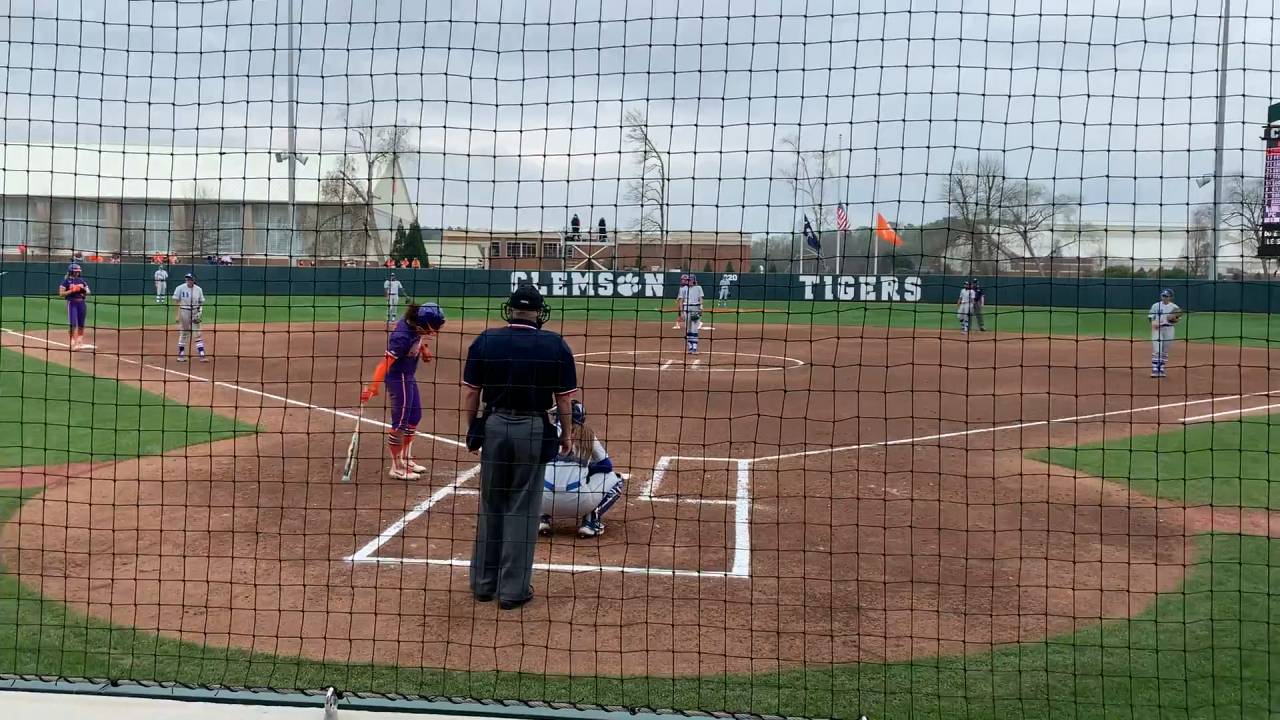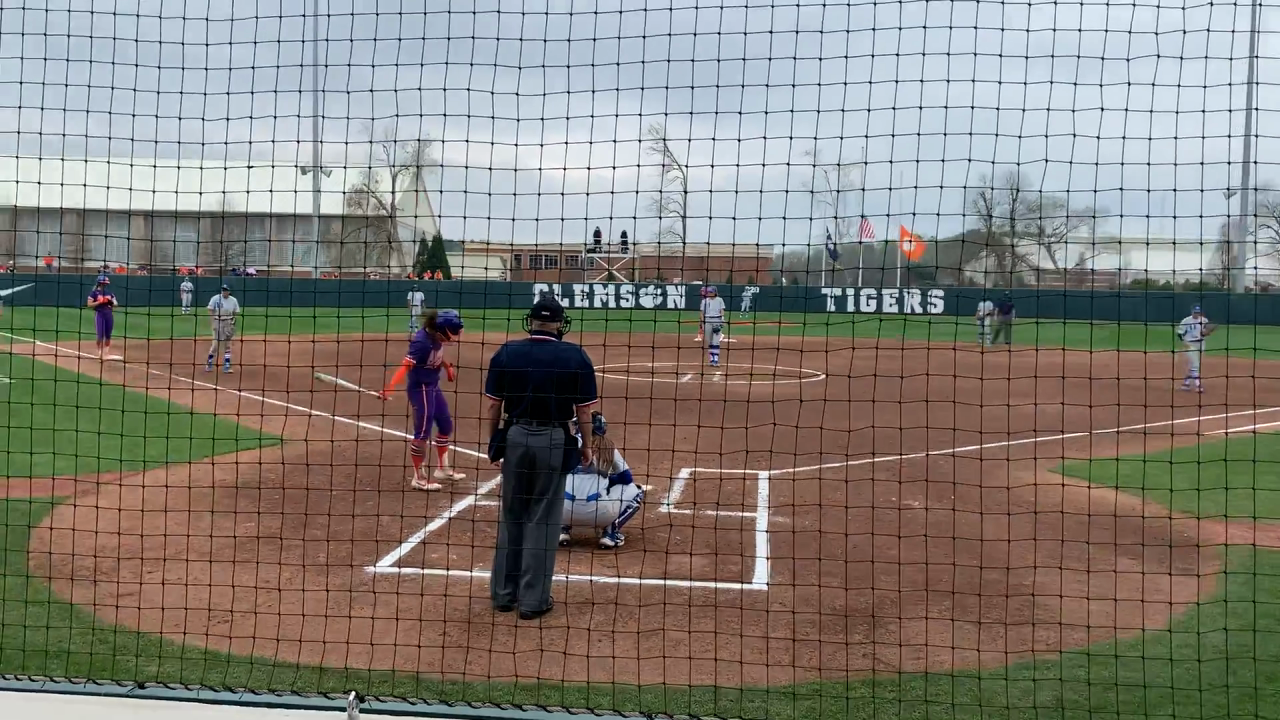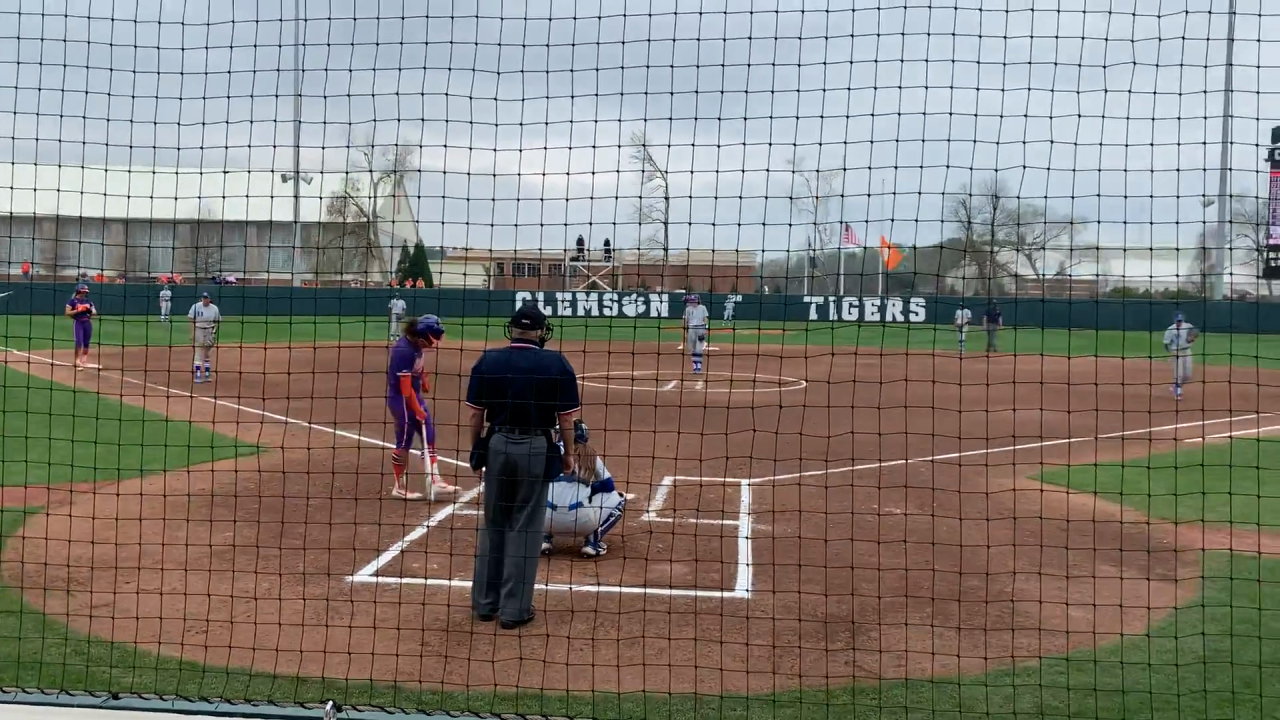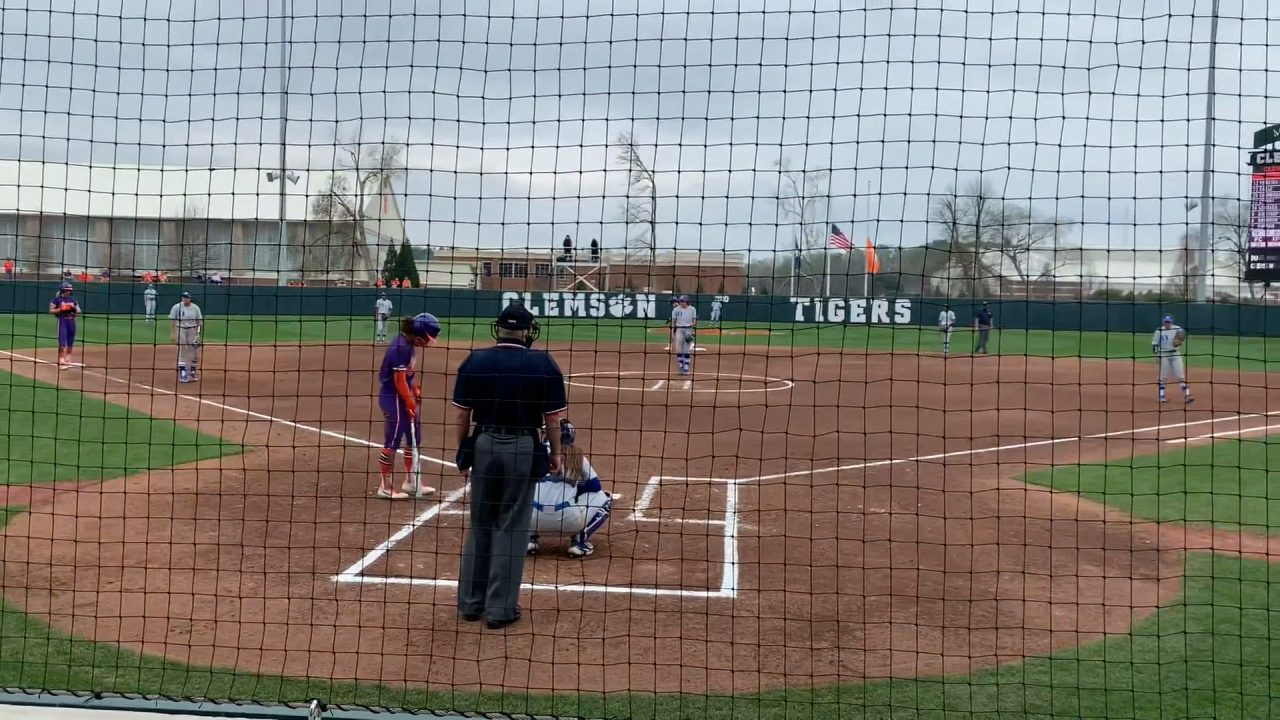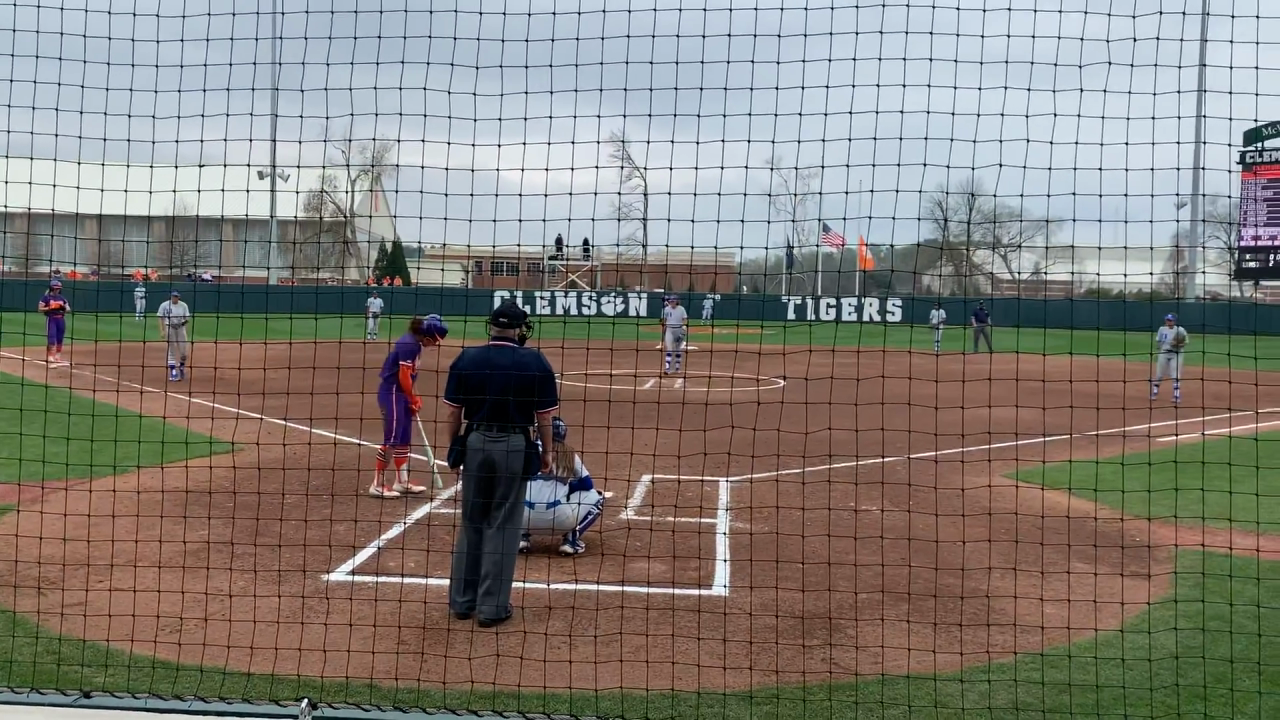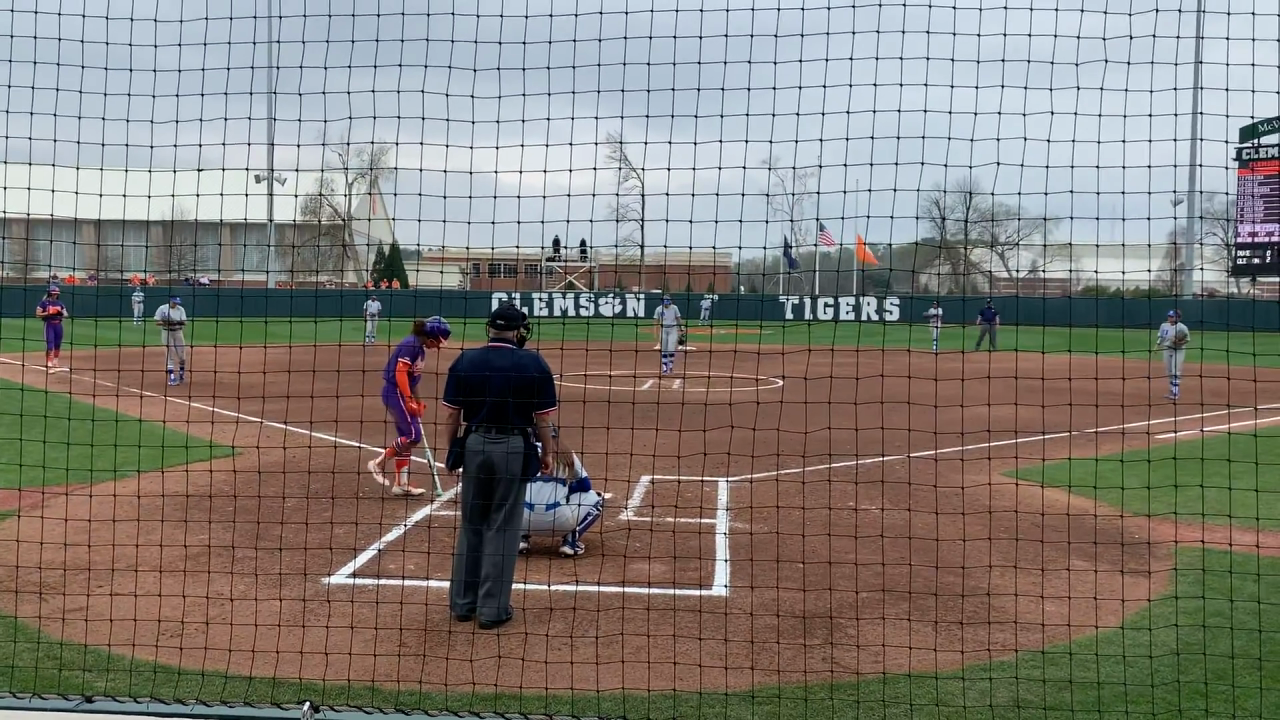
dt=0.4s
person 1, frame 1
left shoulder: (485, 340)
right shoulder: (554, 344)
left elbow: (471, 393)
right elbow: (563, 398)
left wrist: (471, 431)
right wrist: (566, 434)
left hip: (494, 426)
right hip: (533, 429)
left knee: (490, 504)
right knee: (523, 508)
left ankle: (483, 582)
right ankle: (513, 588)
person 1, frame 2
left shoulder: (506, 352)
right shoulder: (575, 356)
left elbow: (493, 406)
right elbow: (583, 410)
left wrist: (493, 443)
right wrist: (586, 446)
left hip: (515, 437)
right hip: (554, 441)
left knee: (511, 515)
right knee: (543, 519)
left ankle: (504, 593)
right ankle: (533, 599)
person 1, frame 3
left shoulder: (487, 360)
right shoulder: (556, 363)
left elbow: (475, 414)
right elbow: (565, 417)
left wrist: (476, 451)
right wrist: (568, 453)
left hip: (497, 446)
right hip: (536, 449)
left knee: (493, 524)
right knee: (525, 527)
left ankle: (485, 602)
right ankle: (514, 608)
person 1, frame 4
left shoulder: (474, 361)
right shoulder: (543, 363)
left elbow: (462, 415)
right elbow: (552, 417)
left wrist: (462, 451)
right wrist: (555, 453)
left hip: (483, 445)
right hip: (523, 449)
left knee: (479, 524)
right knee: (512, 527)
left ankle: (471, 602)
right ankle: (500, 608)
person 1, frame 5
left shoulder: (466, 359)
right shoulder: (535, 361)
left elbow: (453, 412)
right elbow: (544, 416)
left wrist: (454, 449)
right wrist: (546, 451)
left hip: (474, 444)
right hip: (514, 447)
left knee: (470, 523)
right knee: (503, 526)
left ankle: (462, 601)
right ankle: (492, 606)
person 1, frame 6
left shoulder: (465, 361)
right shoulder: (533, 363)
left elbow: (452, 414)
right elbow: (543, 417)
left wrist: (452, 450)
right wrist: (547, 453)
left hip: (475, 446)
right hip: (514, 449)
left knee: (471, 525)
right knee: (503, 528)
left ankle: (463, 602)
right ankle: (493, 608)
person 2, frame 1
left shoulder: (413, 323)
right shoulder: (403, 336)
right elbow: (385, 362)
left wrist: (423, 348)
right wrist: (372, 388)
left hip: (408, 375)
right hip: (399, 378)
left knee: (414, 416)
right knee: (400, 421)
left ankle: (406, 459)
right ankle: (397, 467)
person 2, frame 2
left shoulder: (436, 336)
right shoulder: (422, 341)
right elbow: (405, 366)
left wrist: (447, 366)
right wrist: (389, 388)
left hip: (433, 387)
right hip: (421, 389)
left knee: (446, 426)
right knee: (423, 433)
left ankle: (443, 469)
right ankle: (419, 478)
person 2, frame 3
left shoulder: (416, 344)
right shoulder: (404, 350)
right elbow: (405, 386)
left wrist: (423, 376)
right wrist: (417, 410)
left hip: (415, 395)
right hip: (401, 399)
left knee: (429, 437)
right knee: (404, 442)
left ankle: (435, 482)
right ankle: (399, 487)
person 2, frame 4
left shoulder: (408, 343)
right shoulder: (401, 347)
right elbow: (399, 380)
left wrist: (415, 388)
right wrist: (410, 404)
left hip: (405, 396)
right hip: (394, 398)
left knee: (414, 439)
right knee: (393, 442)
left ankle: (411, 483)
right ankle: (385, 487)
person 2, frame 5
left shoulder: (414, 343)
right shoulder: (409, 344)
right elbow: (404, 376)
left wrist: (414, 397)
right wrist: (413, 400)
left hip: (401, 393)
right hip: (392, 393)
left knee: (404, 440)
right knee: (391, 440)
left ankle: (401, 482)
right ankle: (377, 485)
person 2, frame 6
left shoulder: (420, 347)
right shoulder: (410, 345)
right elbow: (400, 373)
left wrist: (417, 400)
right wrist: (409, 400)
left hip: (403, 395)
right hip: (395, 394)
left knee: (407, 437)
right knee: (414, 435)
left ankle: (401, 484)
right ankle: (379, 463)
